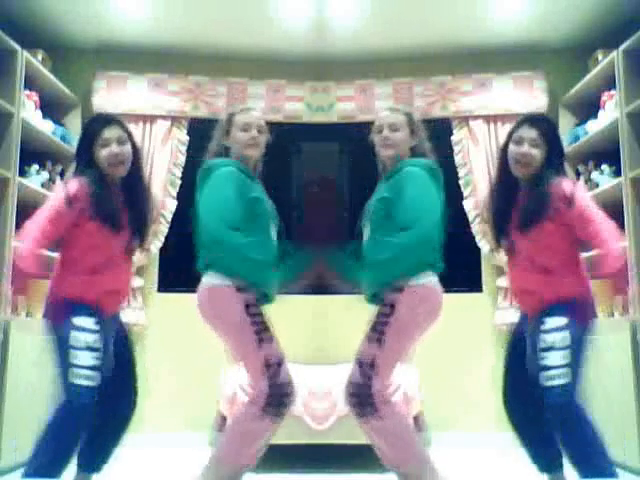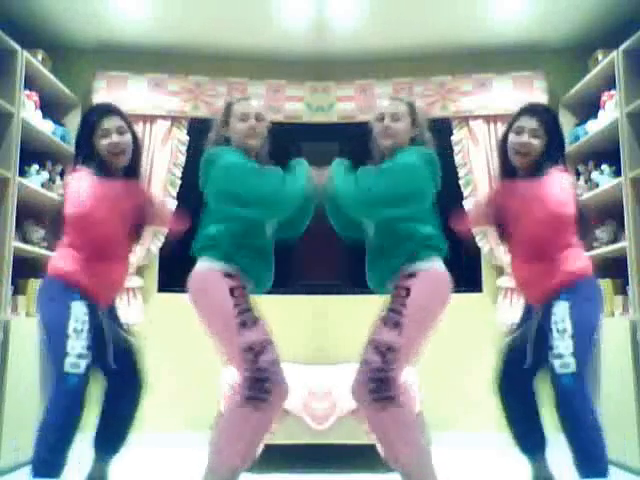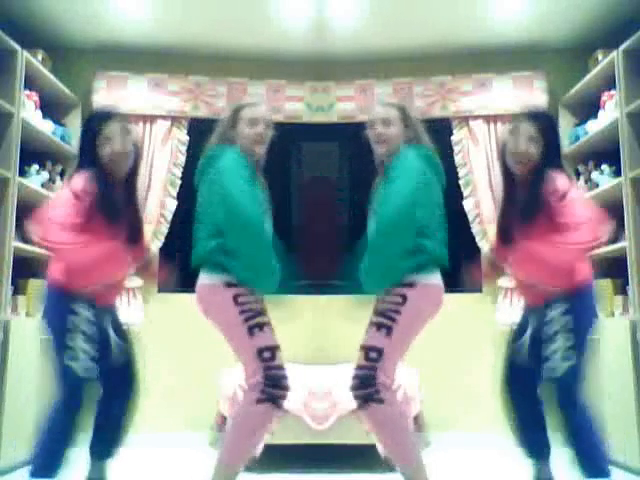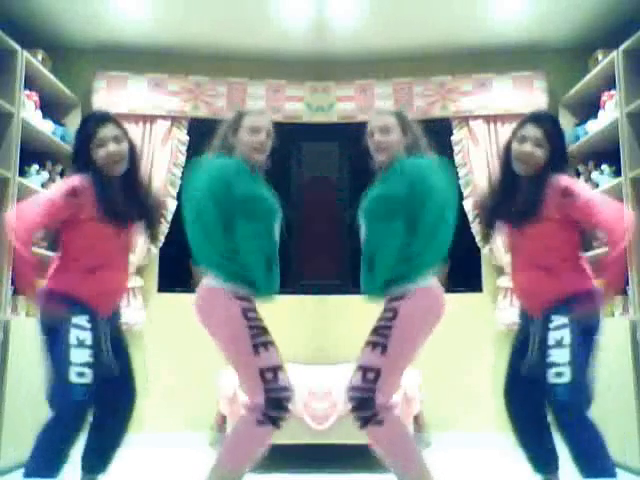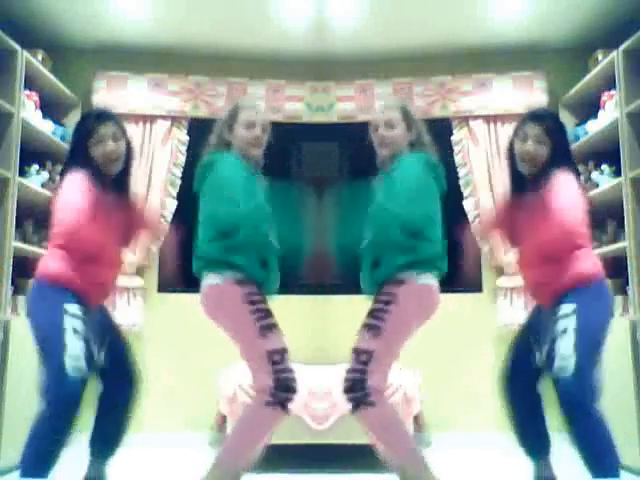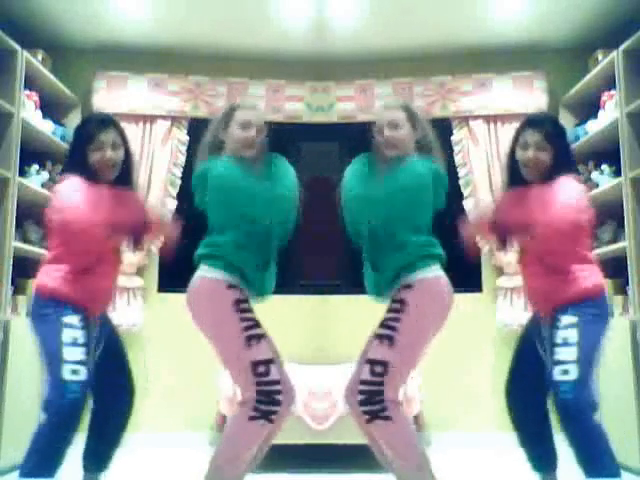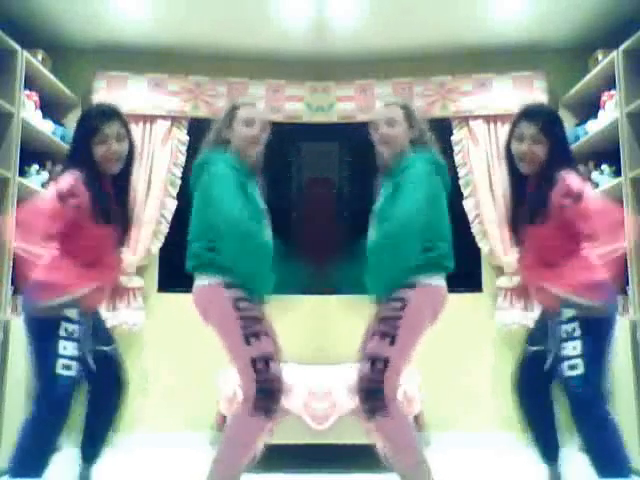
dt=0.3s
person 1, frame 1
left shoulder: (413, 176)
right shoulder: (389, 182)
left elbow: (421, 236)
left wrist: (368, 273)
right wrist: (349, 267)
left hip: (411, 292)
right hip: (396, 295)
left knee: (365, 390)
right knee: (365, 392)
person 1, frame 2
left shoulder: (412, 166)
right shoulder: (382, 172)
left elbow: (363, 199)
right elbow: (349, 225)
left wrist: (338, 175)
right wrist: (333, 184)
left hip: (422, 277)
right hip: (404, 285)
left knee: (381, 378)
right knee: (366, 387)
person 1, frame 3
left shoulder: (410, 163)
right shoulder: (391, 173)
left elbow: (399, 218)
left wrist: (371, 275)
left hip: (413, 286)
right hip: (397, 288)
left knee: (370, 381)
right knee: (369, 384)
person 1, frame 4
left shoulder: (412, 171)
right shoulder: (390, 182)
left elbow: (439, 191)
left wrist: (422, 262)
left hip: (412, 295)
right hip: (402, 297)
left knee: (368, 399)
right knee: (364, 397)
person 1, frame 5
left shoulder: (411, 170)
right shoulder: (395, 175)
left elbow: (392, 219)
left hip: (408, 285)
right hip: (398, 287)
left knee: (361, 385)
right knee: (362, 385)
person 1, frame 6
left shoulder: (416, 173)
right shoulder: (391, 177)
left elbow: (364, 208)
right elbow: (364, 231)
left wrist: (357, 174)
right wrist: (363, 176)
left hip: (420, 288)
right hip: (410, 290)
left knee: (375, 396)
right knee: (360, 395)
person 1, frame 7
left shoulder: (417, 171)
right shoulder: (392, 177)
left elbow: (404, 228)
left wrist: (364, 276)
left hip: (413, 288)
right hip: (396, 292)
left knee: (375, 391)
right knee: (372, 392)
person 2, frame 1
left shoulder: (250, 182)
right shoulder: (226, 176)
right elbow: (218, 235)
left wrist: (293, 264)
right wrist: (270, 273)
left hip: (244, 293)
right hip: (228, 291)
left knee: (273, 391)
right knee: (274, 389)
person 2, frame 2
left shoulder: (257, 171)
right shoulder: (228, 166)
left elbow: (290, 224)
right elbow: (278, 200)
left wrist: (304, 184)
right wrist: (300, 173)
left hip: (234, 286)
right hip: (217, 277)
left knee: (273, 387)
right knee: (258, 378)
person 2, frame 3
left shoulder: (249, 174)
right shoulder: (229, 164)
right elbow: (241, 220)
right wrist: (268, 275)
left hip: (242, 289)
right hip: (225, 286)
left knee: (270, 384)
right knee: (269, 382)
person 2, frame 4
left shoulder: (250, 183)
right shoulder: (227, 172)
right elbow: (201, 189)
right wrist: (217, 262)
left hip: (238, 297)
right hip: (227, 295)
left knee: (274, 398)
right knee: (271, 400)
person 2, frame 5
left shoulder: (244, 175)
right shoulder: (228, 170)
right elbow: (246, 219)
left hip: (242, 287)
right hip: (231, 285)
left knee: (278, 385)
right knee: (278, 385)
person 2, frame 6
left shoulder: (246, 177)
right shoulder: (223, 173)
left elbow: (275, 231)
right elbow: (278, 206)
left wrist: (275, 174)
right wrist: (282, 172)
left hip: (230, 291)
right hip: (218, 288)
left knee: (279, 395)
right knee: (264, 396)
person 2, frame 7
left shoulder: (248, 178)
right shoulder: (222, 171)
right elbow: (234, 228)
right wrist: (274, 278)
left hip: (244, 292)
right hip: (227, 289)
left knee: (266, 391)
right knee: (264, 391)
person 3, frame 1
left shoulder: (561, 191)
right shoulder: (507, 196)
left elbow: (607, 237)
left hip: (563, 308)
right hip: (531, 311)
left knee: (559, 401)
right knee: (517, 397)
person 3, frame 2
left shoulder: (555, 178)
right shoulder: (512, 187)
left elbow: (555, 208)
right elbow: (470, 221)
left wrist: (504, 197)
right wrist: (474, 215)
left hip: (571, 293)
right hip: (538, 300)
left knee: (568, 386)
right knee: (513, 381)
person 3, frame 3
left shoulder: (555, 185)
right shoulder: (516, 191)
left elbow: (588, 230)
left wrist: (536, 260)
right wrist: (494, 260)
left hip: (567, 299)
right hip: (537, 304)
left knee: (566, 392)
right knee: (518, 384)
person 3, frame 4
left shoulder: (561, 189)
right shoulder: (513, 193)
left elbow: (620, 222)
left wrist: (606, 289)
left hip: (569, 309)
right hip: (534, 312)
left knee: (565, 401)
right knee: (518, 397)
person 3, frame 5
left shoulder: (561, 181)
right shoulder: (523, 190)
left elbow: (565, 227)
right elbow: (498, 224)
left hip: (581, 296)
right hip: (548, 302)
left knee: (573, 390)
right knee: (517, 379)
person 3, frame 6
left shoulder: (566, 188)
right shoulder: (522, 197)
left elbow: (557, 218)
right elbow: (486, 227)
left wrist: (503, 210)
right wrist: (482, 225)
left hip: (580, 306)
right hip: (546, 311)
left knee: (571, 398)
right knee: (520, 394)
person 3, frame 7
left shoulder: (566, 186)
right shoulder: (524, 189)
left elbow: (608, 235)
left wrist: (572, 286)
right wrist: (531, 284)
left hip: (585, 304)
right hip: (554, 306)
left knee: (583, 394)
right knee: (529, 385)
person 4, frame 1
left shoulder: (132, 196)
right shoulder: (78, 191)
right elbow: (31, 236)
left hip: (108, 312)
right hip: (76, 308)
left knee: (123, 398)
right knee: (79, 401)
person 4, frame 2
left shoulder: (127, 187)
right shoulder: (83, 178)
left elbow: (167, 219)
right elbow: (85, 208)
left wrist: (162, 213)
right wrist: (134, 196)
left hip: (101, 300)
right hip: (68, 293)
left knee: (126, 381)
right knee: (70, 387)
person 4, frame 3
left shoulder: (123, 191)
right shoulder: (84, 185)
right elbow: (49, 229)
left wrist: (146, 261)
right wrist: (105, 260)
left hip: (102, 304)
right hip: (72, 299)
left knee: (121, 383)
right knee: (73, 390)
person 4, frame 4
left shoulder: (126, 193)
right shoulder: (78, 188)
right elbow: (19, 222)
right wrist: (33, 290)
left hip: (105, 312)
right hip: (71, 309)
left knee: (121, 398)
right knee: (74, 402)
person 4, frame 5
left shoulder: (115, 190)
right shoulder: (79, 181)
right elbow: (74, 228)
left hip: (91, 302)
right hip: (58, 295)
left knee: (122, 380)
right knee: (66, 389)
person 4, frame 6
left shoulder: (117, 198)
right shoulder: (72, 188)
right elbow: (82, 219)
left wrist: (149, 221)
right wrist: (132, 208)
left hip: (93, 311)
right hip: (59, 306)
left knee: (118, 395)
right knee: (69, 398)
person 4, frame 7
left shoulder: (116, 189)
right shoulder: (73, 186)
right elbow: (31, 237)
left wrist: (108, 284)
right wrist: (66, 287)
left hip: (85, 306)
right hip: (54, 304)
left knee: (110, 386)
right knee: (56, 394)
